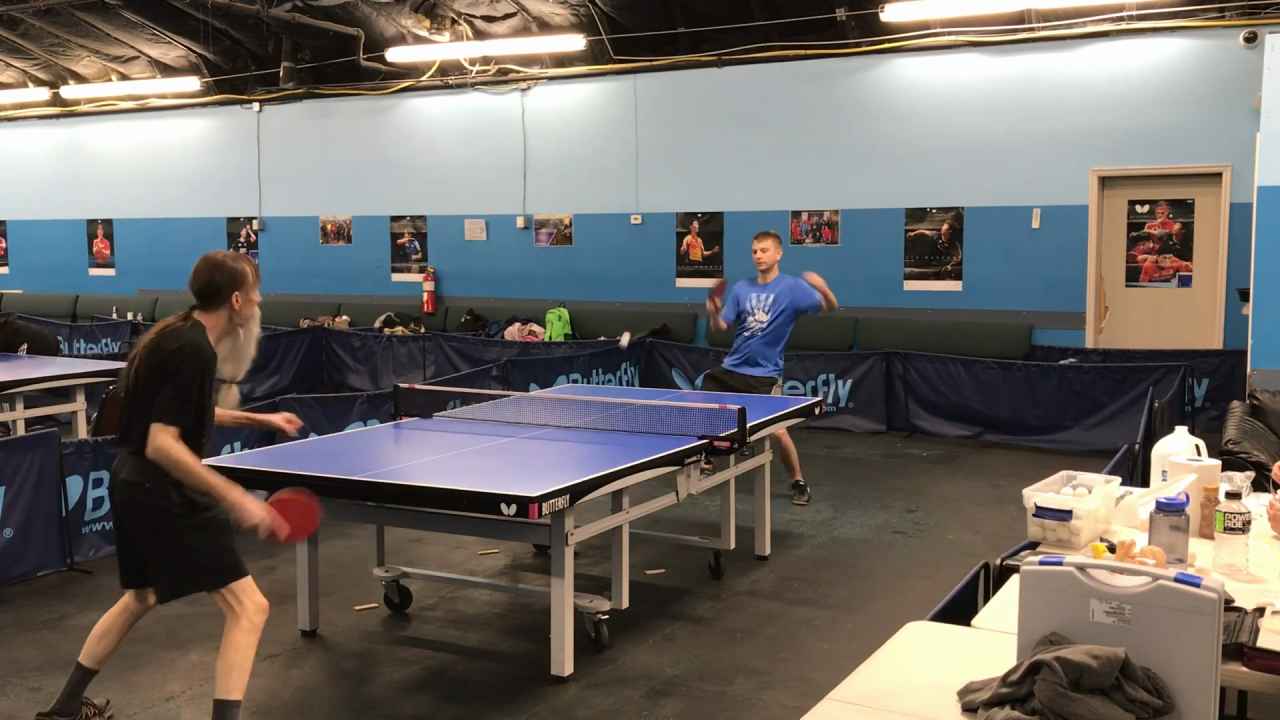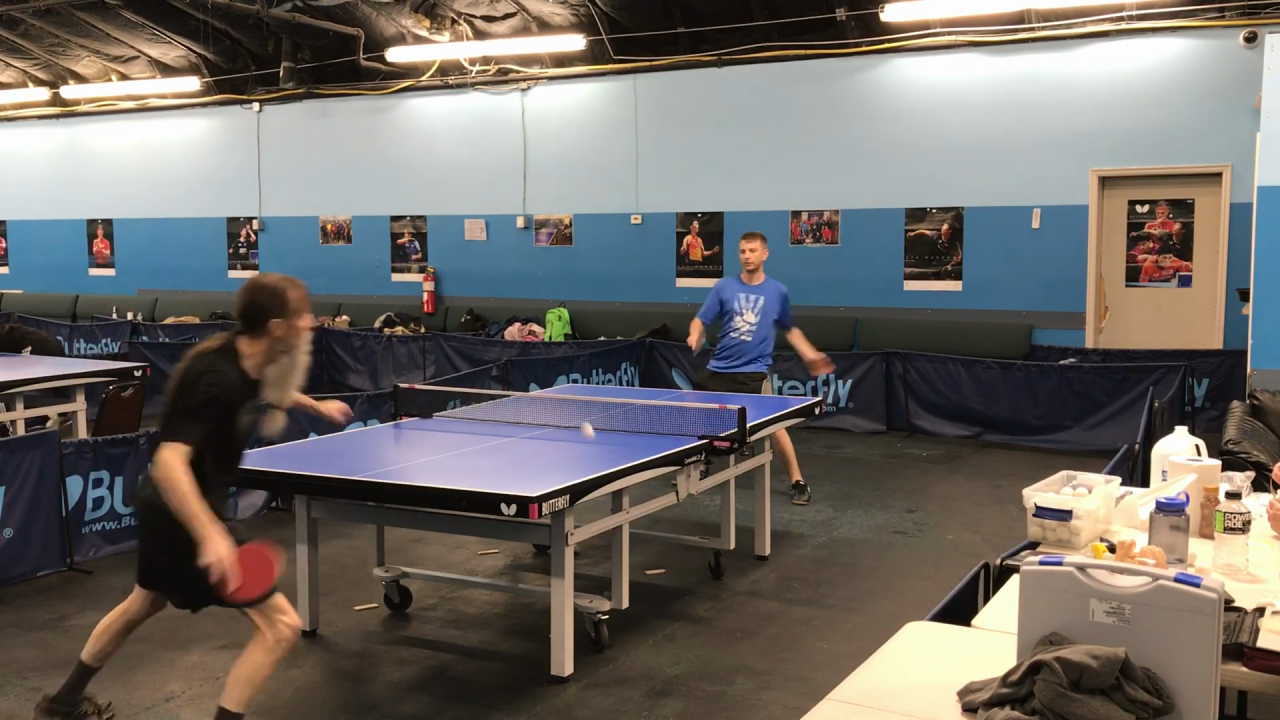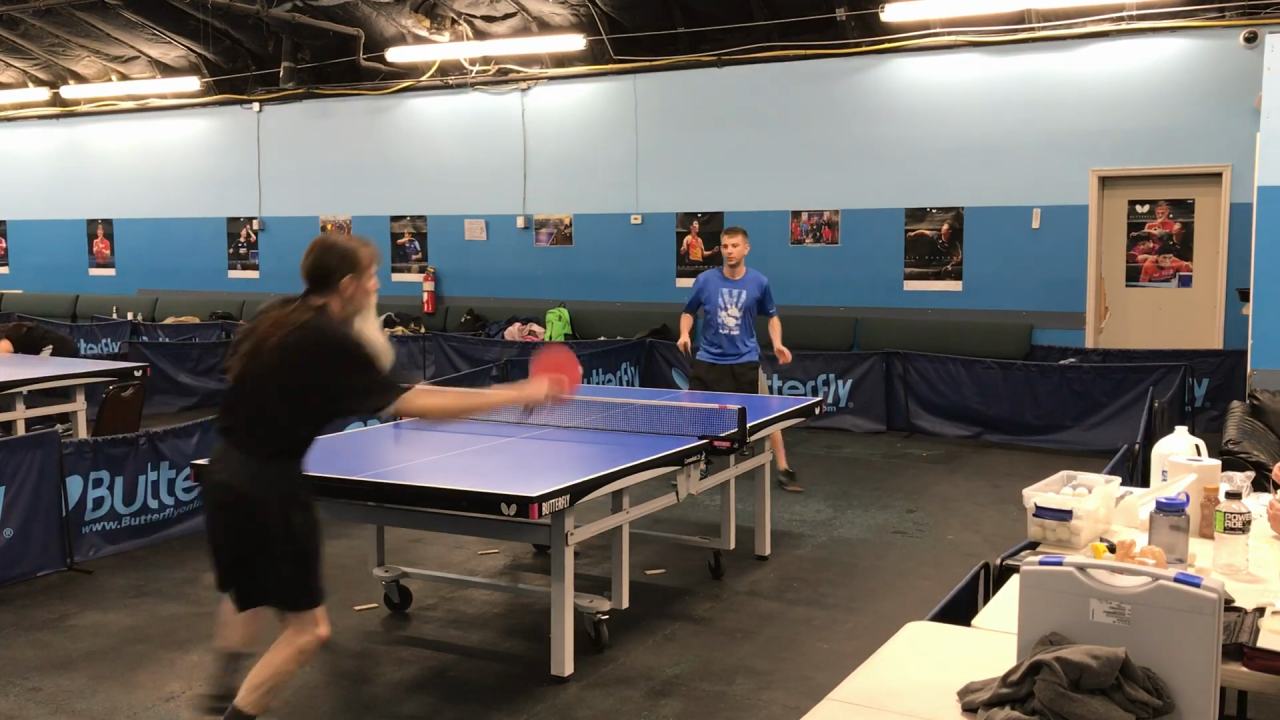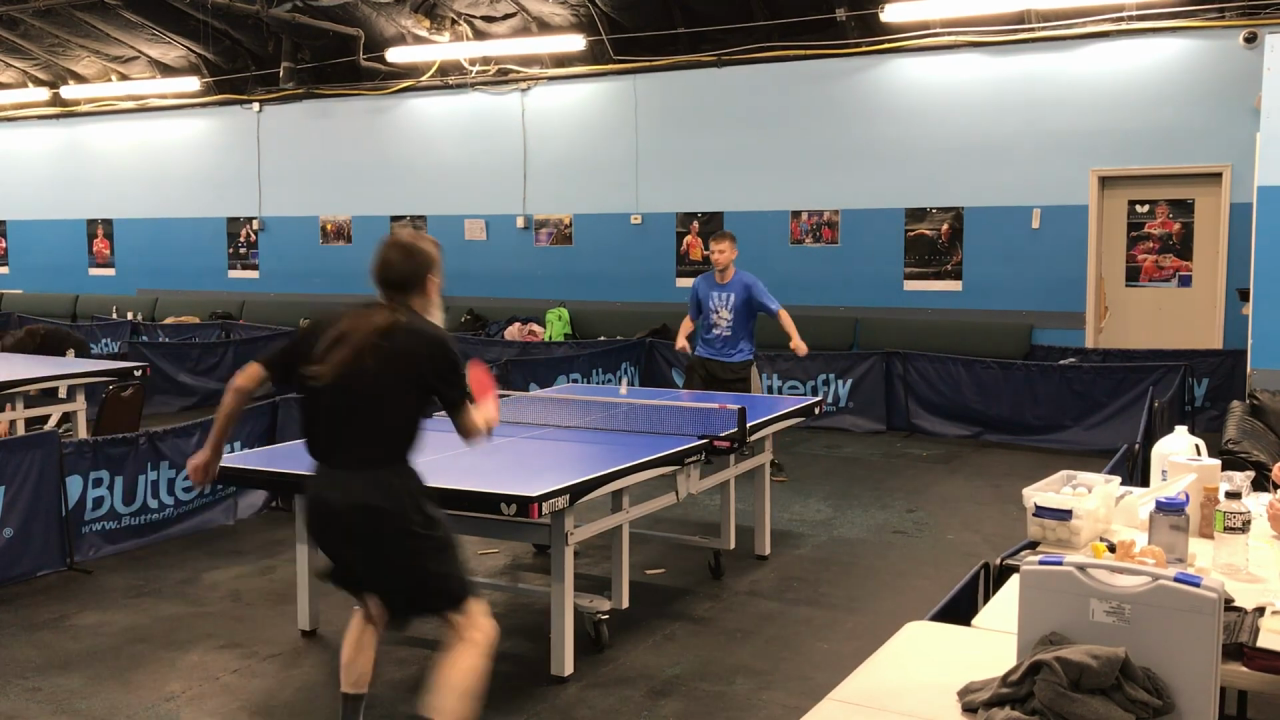
dt=0.2s
person 1, frame 1
left shoulder: (176, 335)
right shoulder: (193, 349)
right elbow: (162, 445)
left wrist: (261, 419)
right wrist: (239, 500)
left hip: (132, 484)
right hip: (161, 492)
left knee: (140, 597)
right knee: (247, 606)
person 1, frame 2
left shoulder: (241, 363)
right shoulder: (219, 378)
left elbow: (267, 398)
right elbow: (170, 464)
left wrist: (316, 406)
right wrist: (211, 536)
left hip: (163, 506)
right hip: (181, 508)
left knee: (146, 600)
right knee: (279, 624)
person 1, frame 3
left shoulder: (273, 319)
right shoulder: (330, 344)
right elbow: (414, 405)
right wrist: (517, 395)
left hip: (224, 476)
right hip: (262, 489)
left knee: (246, 591)
right knee: (307, 629)
person 1, frame 4
left shoulder: (333, 330)
right shoulder: (432, 343)
left elbow: (242, 383)
right elbow: (470, 428)
left wrist: (210, 452)
right wrist: (488, 415)
left hip: (330, 495)
right hip: (390, 500)
left knee: (375, 607)
right knee: (474, 629)
person 2, frame 1
left shoulder: (793, 287)
right shoulder: (742, 288)
left elbow: (831, 306)
right elbow: (720, 326)
left wrist: (822, 289)
right wrist: (714, 310)
left hip: (764, 374)
right hip: (730, 368)
left knee: (776, 430)
left ankle: (799, 482)
person 2, frame 2
left shoulder: (777, 291)
right shoulder: (723, 286)
left elbow: (790, 329)
right elbow: (699, 321)
left wrist: (810, 355)
right wrist: (694, 335)
left hip: (753, 371)
right hip: (718, 368)
left ankle: (797, 482)
person 2, frame 3
left shoulder: (759, 283)
right shoulder: (706, 280)
left elbow: (771, 317)
right elbow: (688, 312)
left wrist: (777, 344)
right wrist: (684, 334)
left hip: (745, 362)
right hip: (708, 360)
left ankle: (783, 469)
person 2, frame 4
left shoulder: (748, 283)
right shoulder: (701, 283)
left elbow: (779, 311)
right elbow: (691, 318)
left wrist: (796, 338)
right wrist: (681, 337)
left hip: (739, 360)
right hip: (705, 358)
left ankle: (770, 460)
